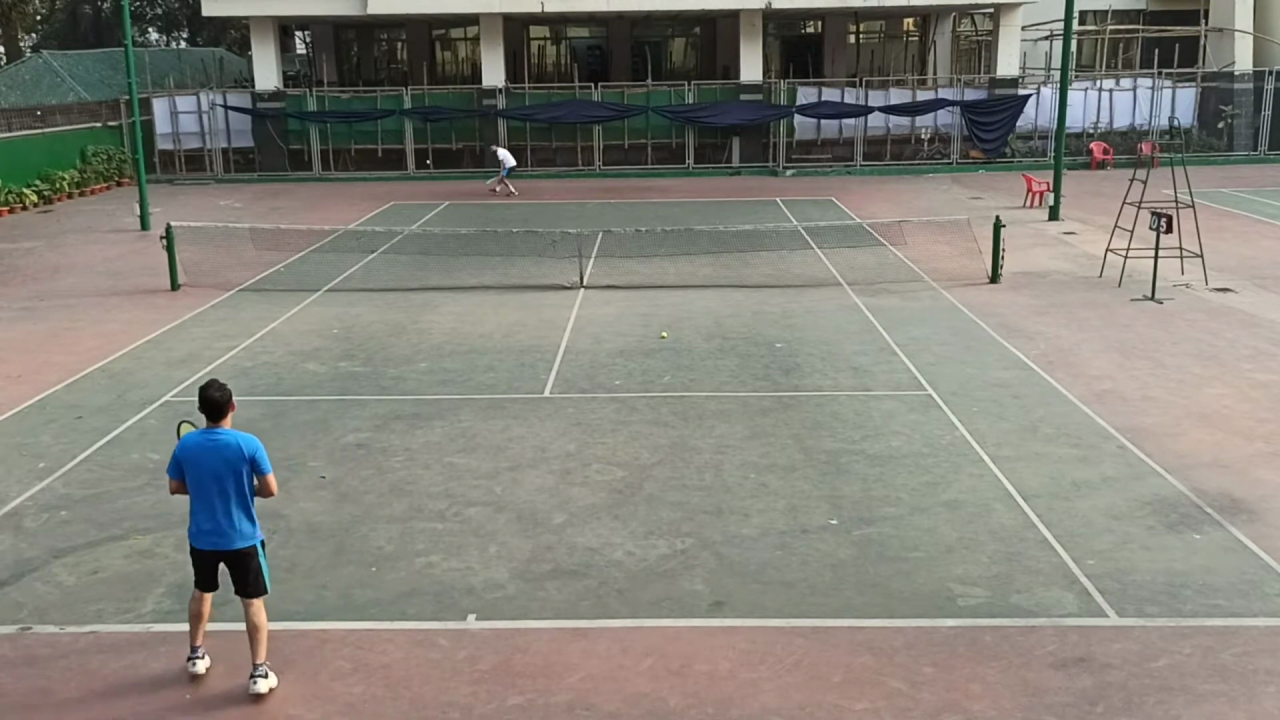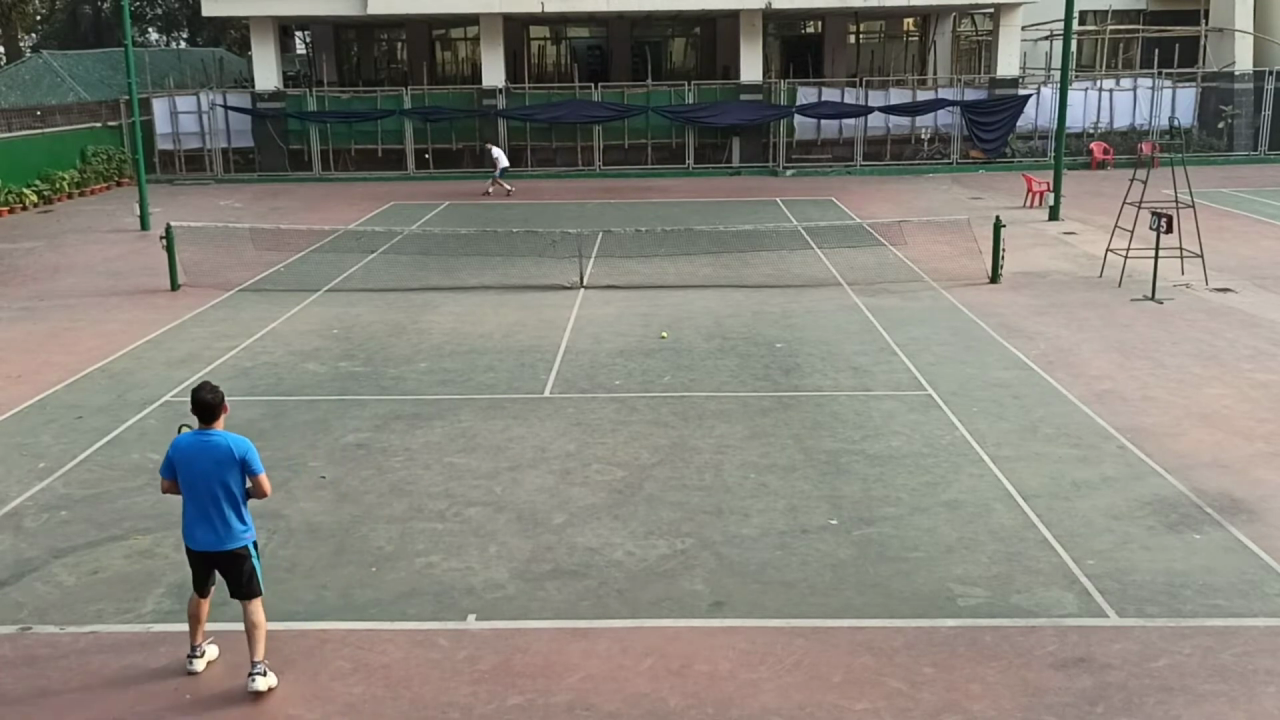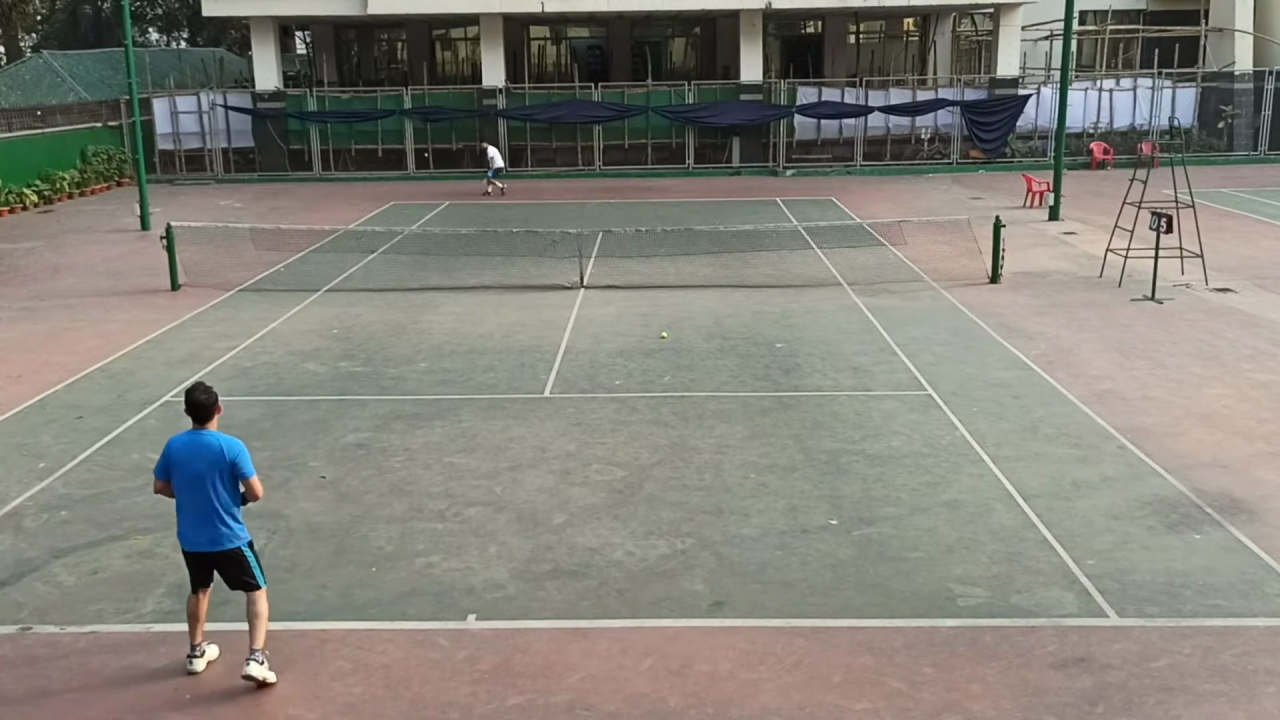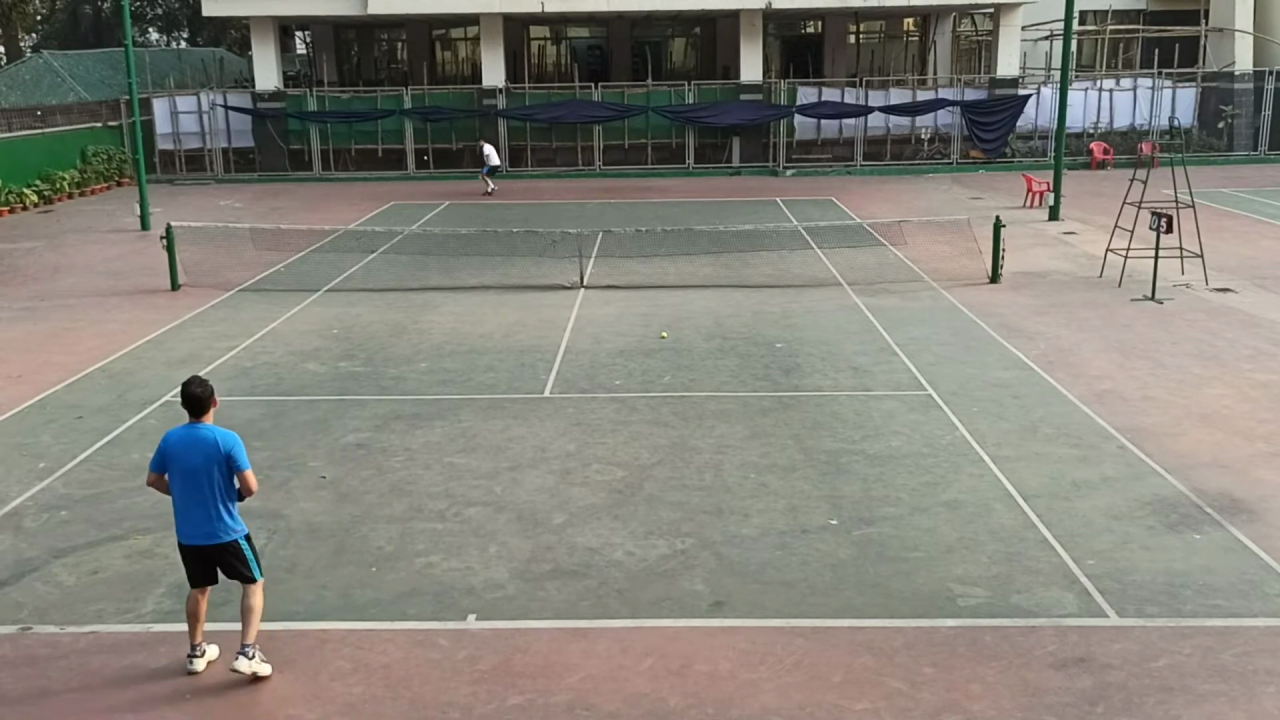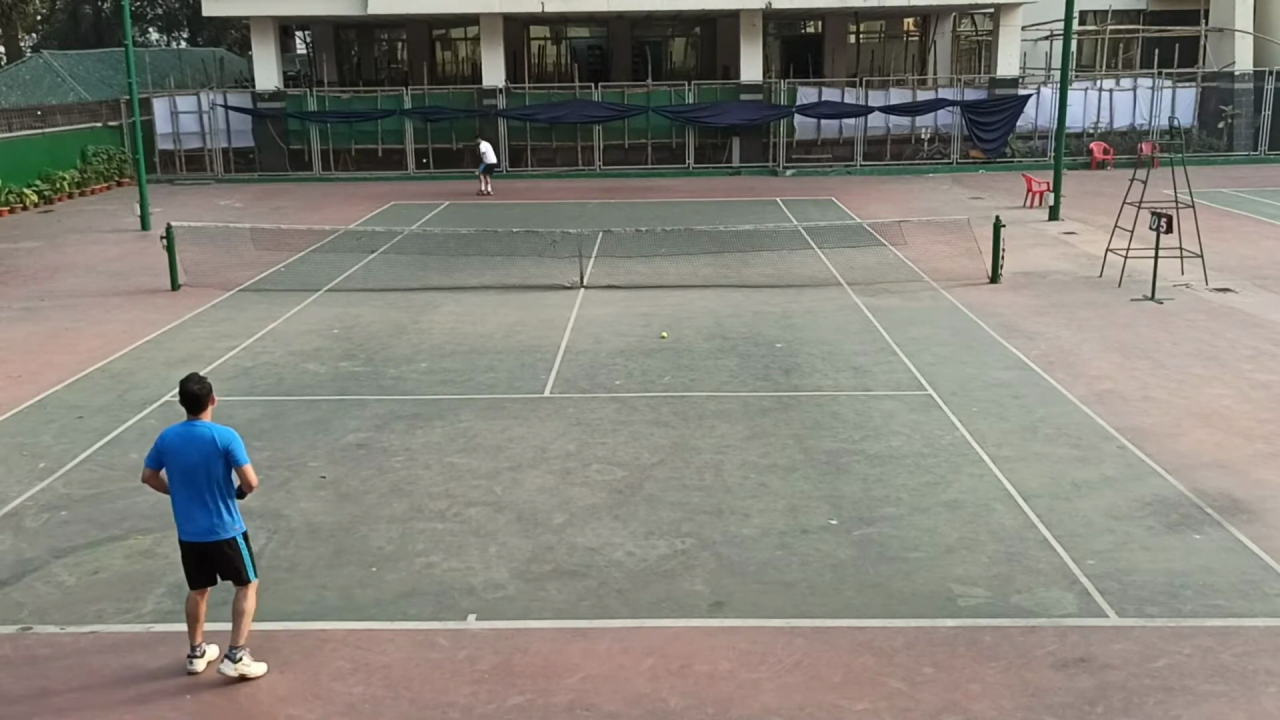
dt=0.1s
person 1, frame 1
left shoulder: (186, 444)
right shoulder: (248, 444)
left elbow: (175, 487)
right elbow: (270, 490)
left hip: (202, 538)
right hip: (243, 538)
left knee: (202, 592)
right knee: (253, 601)
left ankle: (196, 654)
right ankle: (259, 672)
person 1, frame 2
left shoulder: (179, 445)
right shoulder: (240, 446)
left elbow: (167, 486)
right elbow: (264, 491)
left hip: (196, 540)
right hip: (235, 539)
left knee: (201, 594)
right knee: (252, 601)
left ankle: (197, 652)
right ankle: (258, 670)
person 1, frame 3
left shoulder: (174, 445)
right shoulder: (232, 447)
left elbow: (160, 487)
right elbow: (256, 493)
left hip: (191, 539)
right hip: (230, 538)
left knee: (199, 591)
right knee: (256, 592)
left ankle: (196, 653)
right ankle: (256, 658)
person 1, frame 4
left shoulder: (170, 440)
right shoulder: (227, 440)
left elbow: (153, 480)
right elbow: (250, 486)
right wrist: (239, 494)
left hip: (188, 535)
right hip: (226, 533)
left knee: (199, 589)
right knee: (254, 584)
left ankle: (197, 652)
right ankle: (247, 652)
person 1, frame 5
left shoulder: (167, 437)
right shoulder: (225, 436)
left elbow: (148, 476)
right elbow: (251, 482)
right wrist: (240, 491)
left hip: (188, 533)
right hip: (225, 530)
left knee: (198, 590)
right knee: (247, 586)
left ankle: (197, 652)
right ankle: (235, 657)
